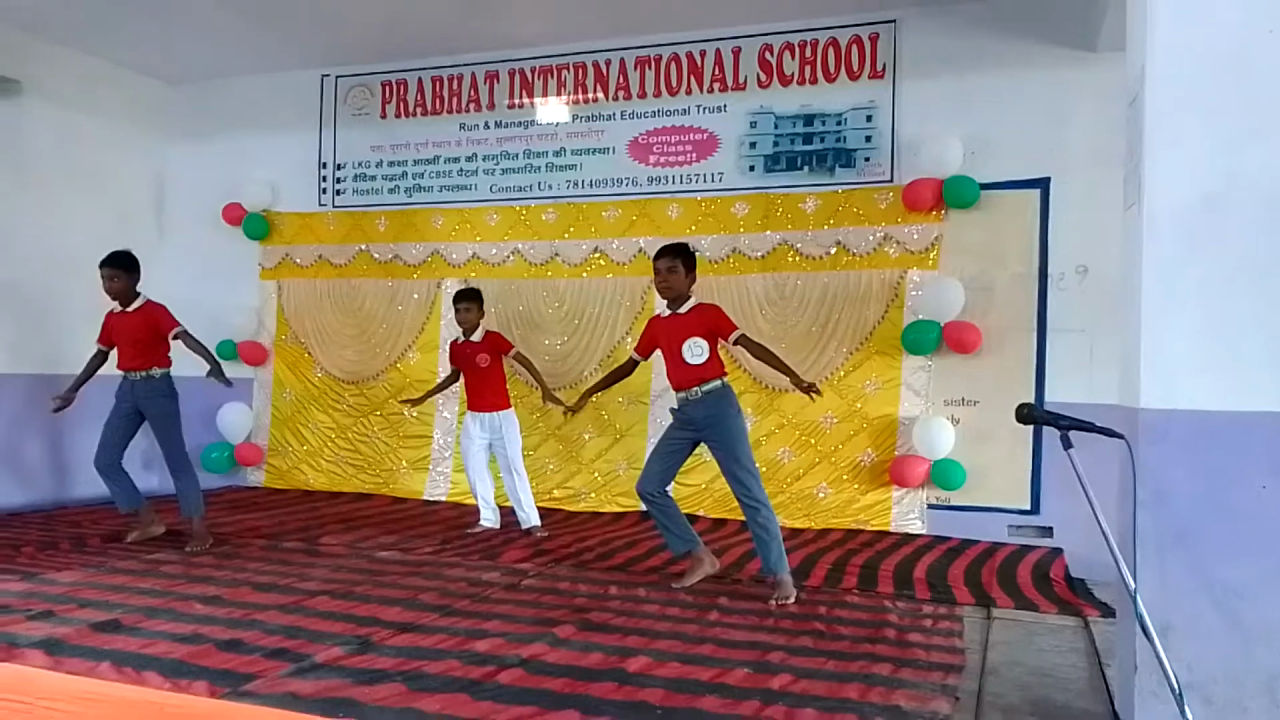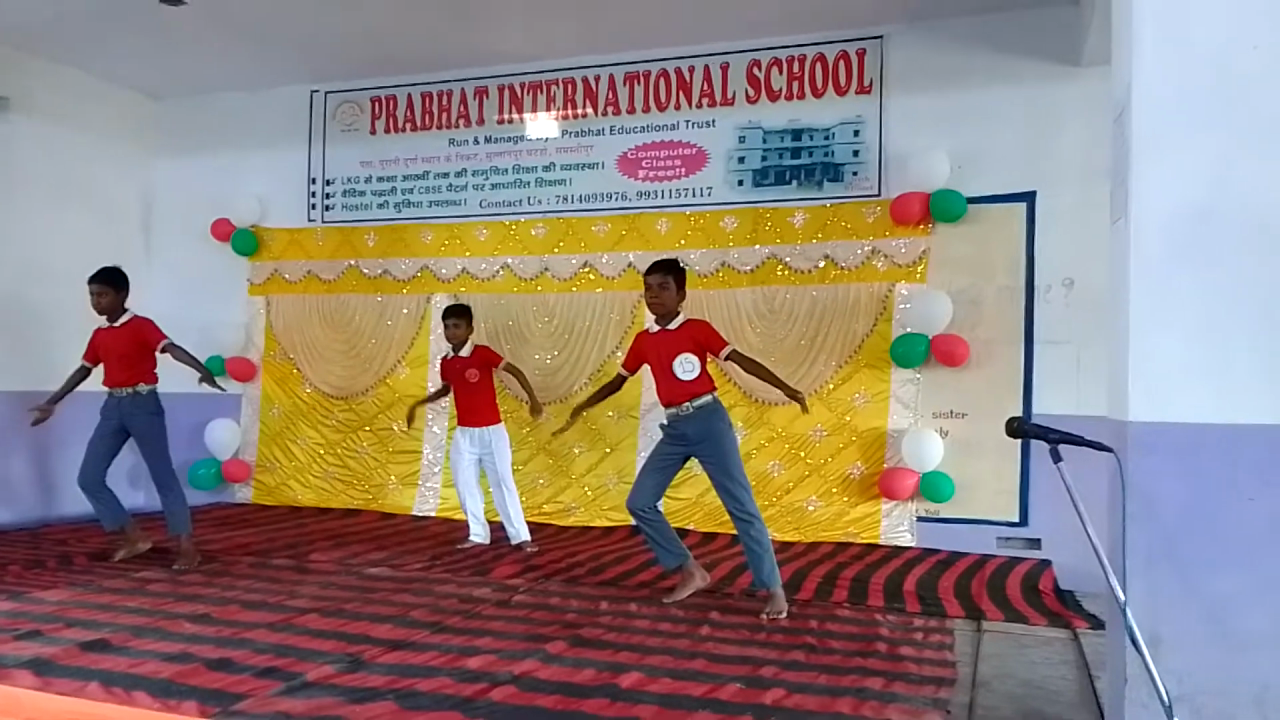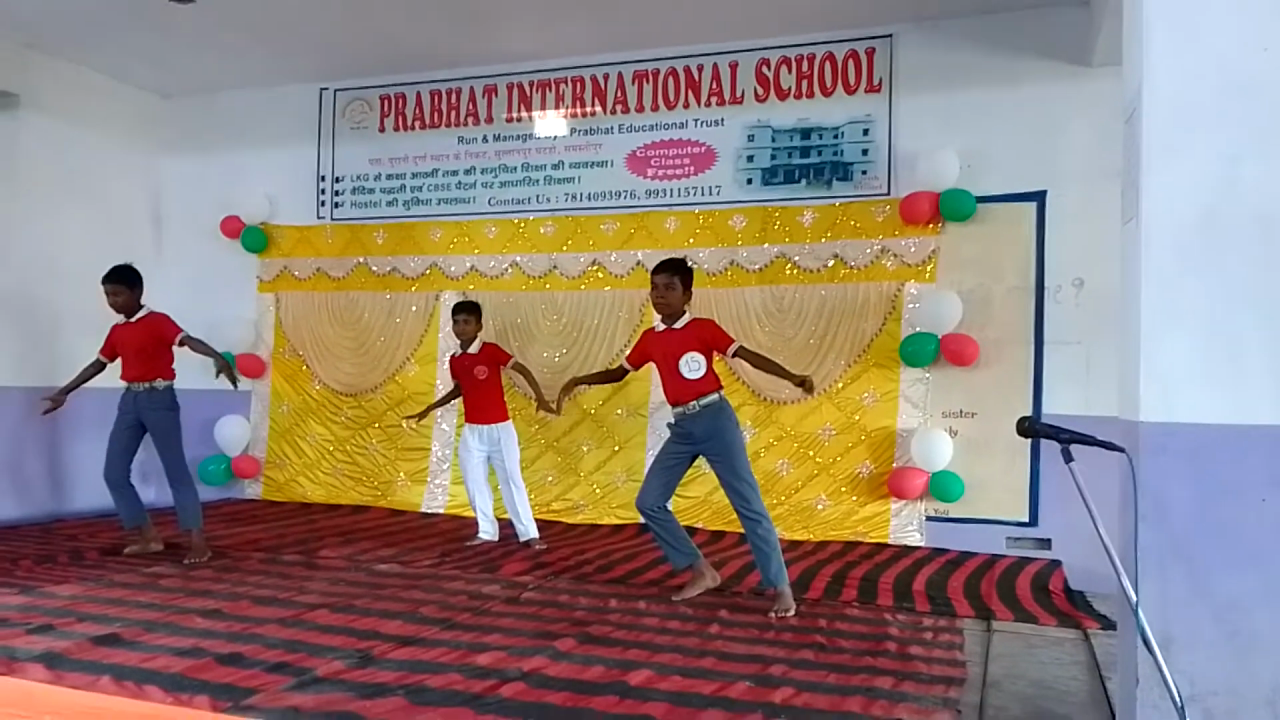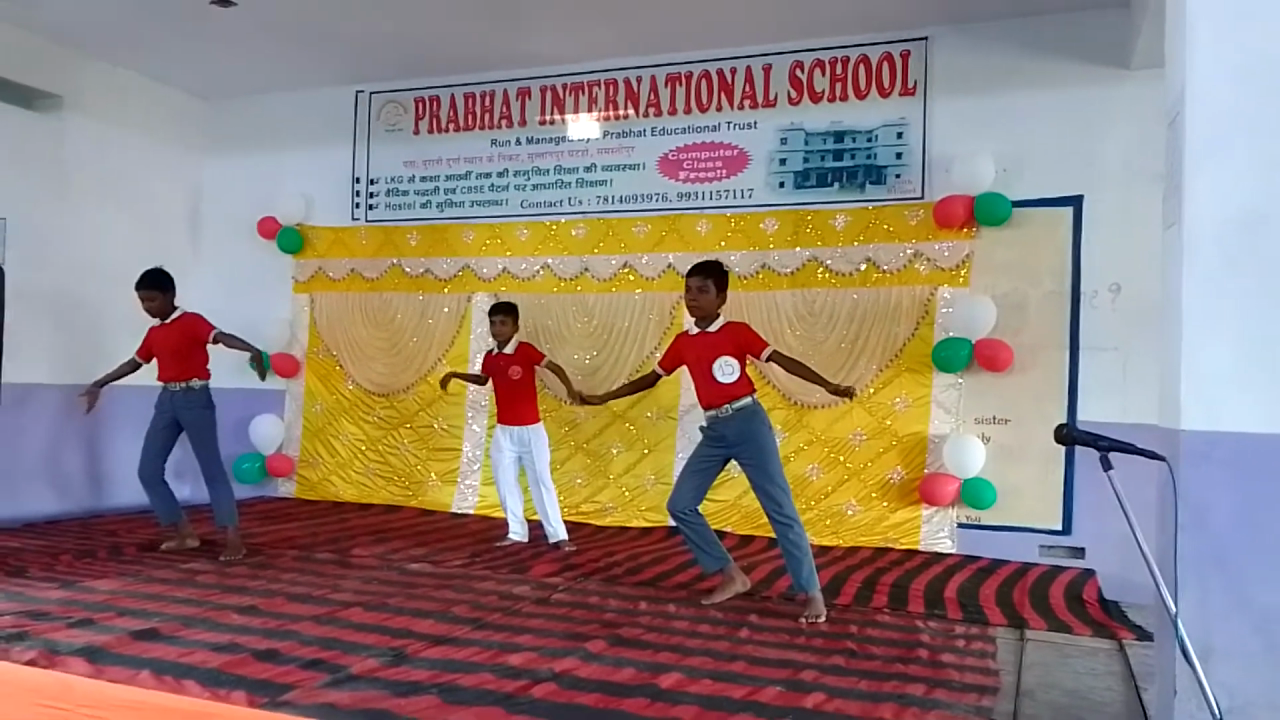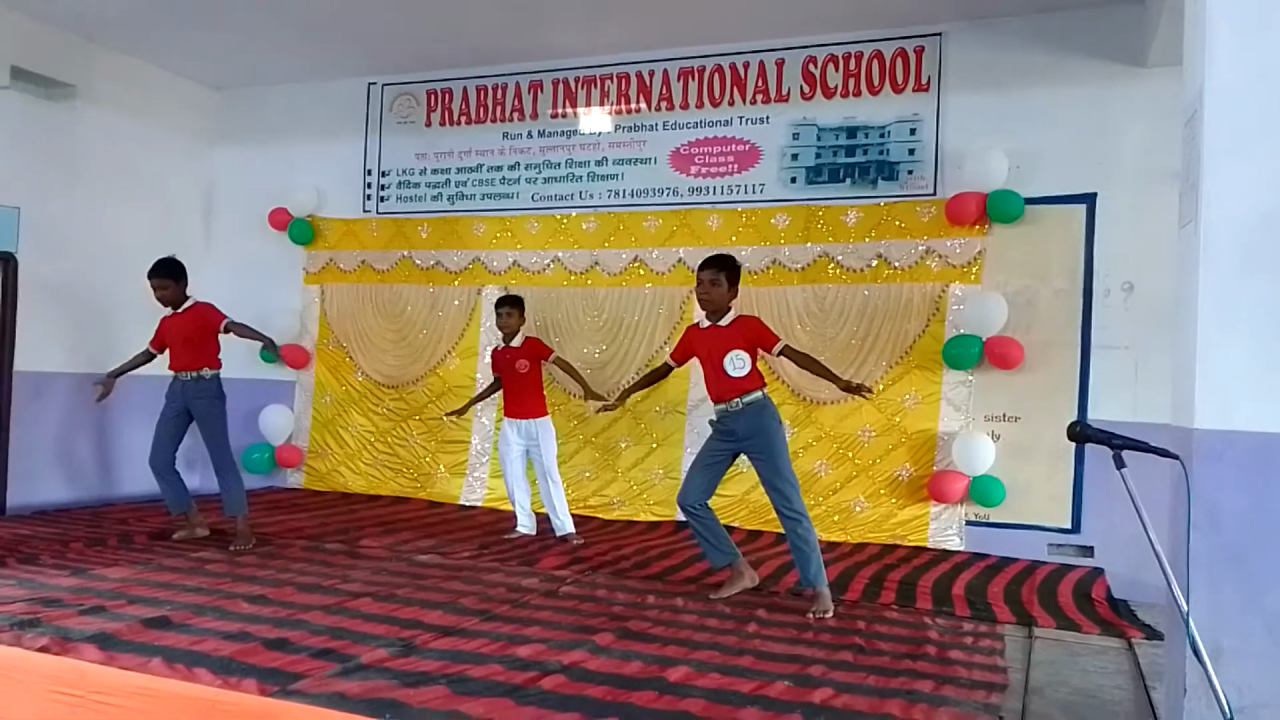
dt=1s
person 1, frame 1
left shoulder: (709, 314)
right shoulder: (655, 325)
left elbow: (750, 345)
right elbow: (628, 366)
left wrist: (794, 377)
right wrist: (589, 393)
left hip: (718, 406)
right hip: (684, 413)
left knee: (749, 492)
right knee: (649, 486)
left ankle: (782, 575)
right ankle: (701, 557)
person 1, frame 2
left shoulder: (698, 329)
right shoulder: (643, 340)
left elbow: (741, 359)
right elbow: (617, 382)
left wrist: (785, 387)
right wrist: (580, 408)
left hip: (708, 421)
right hip: (674, 429)
left knee: (741, 506)
right knee: (639, 502)
left ankle: (774, 590)
right ankle: (691, 572)
person 1, frame 3
left shoulder: (704, 328)
right shoulder: (649, 338)
left elbow: (749, 356)
right elbow: (619, 373)
left wrist: (792, 378)
right wrist: (579, 381)
left hip: (716, 420)
right hip: (681, 428)
left knee: (748, 505)
right knee: (648, 502)
left ankle: (781, 589)
right ankle: (701, 572)
person 1, frame 4
left shoulder: (738, 332)
right shoulder: (682, 342)
left elbow: (782, 360)
right elbow: (651, 378)
left wrist: (828, 386)
right wrist: (605, 397)
left hip: (748, 423)
right hip: (714, 431)
left knee: (780, 509)
right knee: (680, 505)
left ankle: (812, 594)
right ankle: (731, 576)
person 1, frame 5
left shoulder: (749, 326)
right shoulder: (694, 334)
left elbow: (793, 354)
right elbow: (666, 369)
left wrist: (839, 382)
right wrist: (628, 392)
left hip: (758, 417)
right hip: (724, 425)
left knee: (789, 504)
right knee: (690, 498)
left ankle: (821, 589)
right ankle: (741, 571)
person 2, frame 1
left shoulder: (154, 311)
right shoulder: (111, 318)
left elbow: (184, 336)
right elbow: (100, 354)
left wrist: (212, 362)
right wrist: (73, 389)
left hip: (156, 388)
right hip: (127, 390)
left knee: (176, 459)
right knee: (105, 460)
left ankle: (199, 527)
right ankle: (148, 520)
person 2, frame 2
left shoulder: (141, 326)
right shoulder: (98, 334)
left elbow: (171, 348)
right elbow: (83, 370)
left wrist: (202, 370)
right wrist: (52, 402)
left hip: (142, 404)
right hip: (113, 406)
left knee: (163, 475)
right knee: (89, 478)
left ankle: (187, 546)
right ankle: (134, 537)
person 2, frame 3
left shoulder: (157, 322)
right shoulder: (116, 331)
left elbow: (188, 340)
right elbow: (98, 364)
left wrist: (219, 359)
right wrist: (64, 391)
left hip: (158, 399)
right hip: (129, 401)
left knee: (176, 471)
right knee: (114, 473)
left ankle: (198, 542)
right ankle: (148, 537)
person 2, frame 4
left shoulder: (192, 322)
right shoulder: (153, 334)
left elbow: (222, 337)
right elbow: (134, 363)
left wrist: (252, 350)
right wrist: (99, 384)
left hip: (194, 398)
right hip: (166, 400)
left knee: (212, 469)
right knee: (148, 471)
left ankle: (234, 539)
right ankle: (185, 533)
person 2, frame 5
left shoulder: (203, 311)
right shoulder: (166, 323)
left elbow: (232, 326)
right elbow: (148, 353)
left wrist: (263, 338)
right wrist: (114, 375)
left hip: (205, 388)
right hip: (177, 389)
left knee: (221, 458)
right knee: (159, 459)
left ankle: (243, 529)
right ankle: (195, 523)
person 3, frame 1
left shoulder: (493, 339)
right shoulder: (455, 347)
left elbow: (523, 361)
right elbow: (454, 376)
left wrist: (545, 388)
right wrist: (425, 397)
left hip: (502, 416)
right hip: (474, 419)
left knee: (513, 468)
right knee: (475, 470)
left ankle: (531, 521)
right ankle: (488, 518)
person 3, frame 2
left shoulder: (483, 353)
right shoulder: (446, 362)
left elbow: (516, 371)
left wrist: (532, 398)
right wrist: (417, 404)
left hip: (492, 431)
right hip: (464, 434)
left knee: (503, 483)
right knee: (465, 485)
left ankle: (521, 536)
right ankle: (478, 534)
person 3, frame 3
left shoulder: (491, 351)
right shoulder: (455, 360)
left elbow: (522, 369)
left wrist: (540, 398)
right wrist: (430, 407)
left hip: (500, 428)
right hip: (472, 431)
left knee: (511, 480)
right knee: (474, 483)
left ankle: (529, 533)
right ankle: (487, 531)
person 3, frame 4
left shoulder: (526, 350)
right shoulder: (490, 358)
left elbow: (555, 368)
right elbow: (483, 379)
left wrist: (571, 390)
right wrist: (454, 375)
left hip: (530, 429)
right hip: (504, 431)
left knee: (542, 481)
right knee: (506, 483)
left ankle: (558, 534)
right ankle: (517, 532)
person 3, frame 5
left shoulder: (533, 345)
right shoulder: (497, 353)
left elbow: (563, 364)
left wrist: (586, 388)
right wrist: (469, 404)
left hip: (538, 422)
right hip: (511, 425)
left knee: (549, 475)
right knee: (514, 477)
left ankle: (565, 528)
right ankle: (525, 525)
